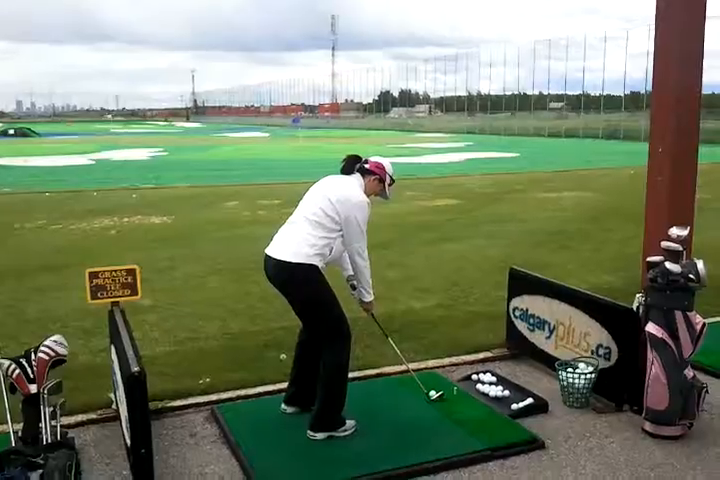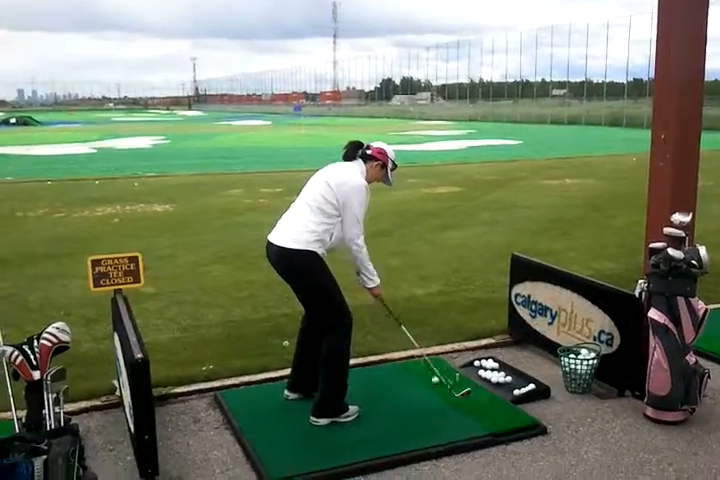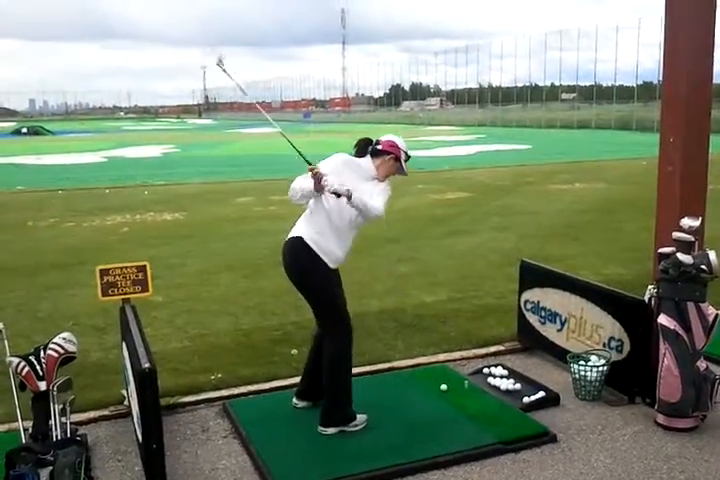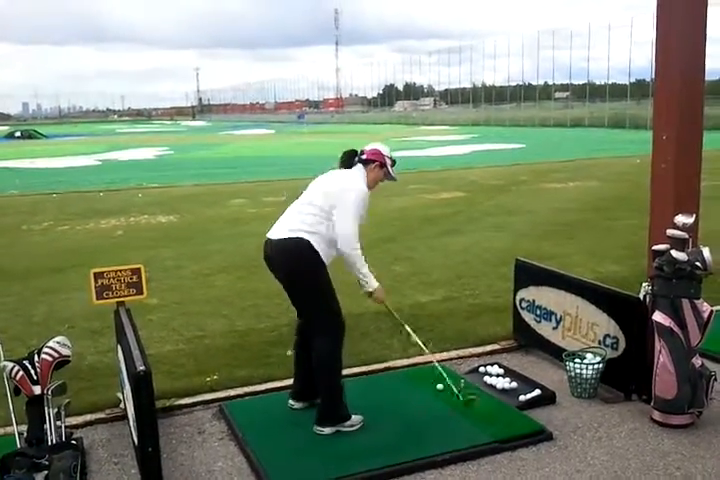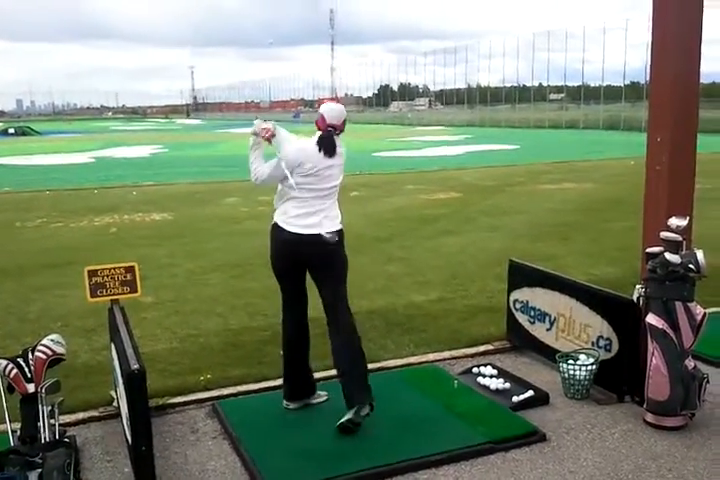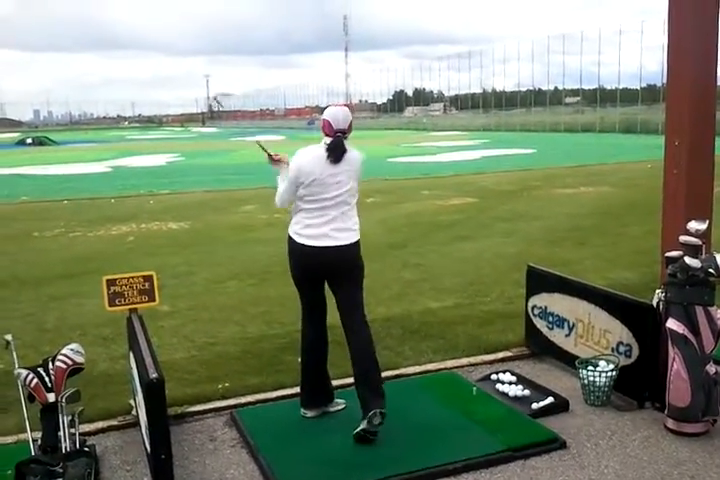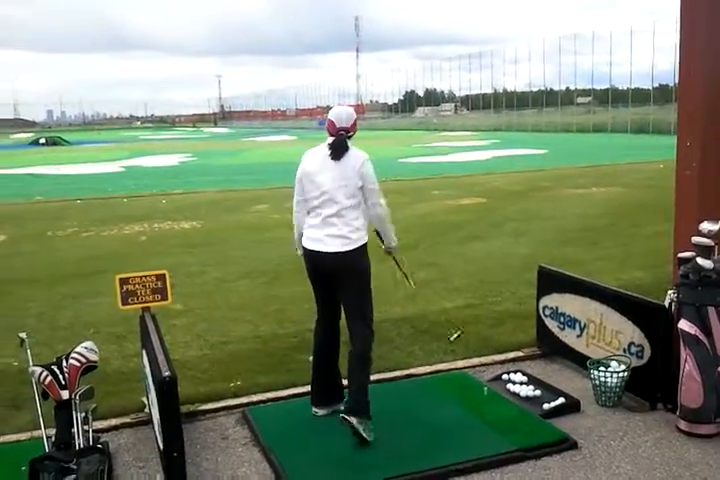
dt=0.5s
person 1, frame 1
left shoulder: (333, 182)
right shoulder: (357, 200)
right elbow: (358, 252)
left wrist: (350, 279)
right wrist: (366, 295)
left hip: (275, 259)
right hip: (298, 268)
left knee: (315, 326)
right knee: (337, 335)
left ankle: (298, 398)
right ankle: (326, 422)
person 1, frame 2
left shoulder: (339, 170)
right shoulder: (356, 184)
left elbow: (342, 230)
right elbow: (354, 238)
left wrist: (361, 271)
right wrist: (371, 280)
left hip: (279, 246)
right hip: (298, 253)
left knee: (318, 313)
right knee: (338, 321)
left ankle: (301, 384)
right ankle: (328, 407)
person 1, frame 3
left shoulder: (382, 187)
right shoulder: (342, 163)
left elbow: (374, 210)
right elbow: (295, 194)
left wrist: (344, 191)
right wrist: (315, 184)
left hip: (328, 260)
right hip: (303, 251)
left knee: (331, 323)
right knee: (339, 328)
left ankle: (308, 392)
right ankle: (336, 416)
person 1, frame 4
left shoulder: (351, 185)
right shoulder: (351, 187)
left elbow: (348, 236)
right elbow: (345, 242)
left wrist: (363, 276)
right wrist: (369, 282)
left hip: (279, 247)
right hip: (296, 250)
left knee: (311, 319)
right knee: (330, 327)
left ankle: (303, 392)
right ankle: (331, 416)
person 1, frame 5
left shoulder: (296, 150)
right shoulder: (338, 151)
left elbow: (260, 177)
left wrist: (258, 139)
right wrist: (272, 131)
left hip: (287, 238)
right hip: (327, 240)
left knee: (294, 313)
right knee: (339, 314)
left ankle: (297, 392)
right ankle: (359, 398)
person 1, frame 6
left shoulder: (304, 159)
right shoulder: (356, 159)
left elbow: (283, 202)
left wrist: (282, 169)
right wrist: (290, 162)
left hip: (304, 249)
right hip: (344, 250)
left knee: (312, 321)
right knee: (355, 323)
left ankle: (314, 399)
right ankle: (373, 404)
person 1, frame 7
left shoulder: (309, 159)
right shoulder: (359, 159)
left elbow: (299, 209)
right elbow: (377, 207)
left wrist: (301, 244)
right wrist: (390, 241)
left hip: (315, 251)
right hip: (349, 253)
left knee: (326, 321)
right knee: (360, 327)
left ankle: (324, 397)
right ankle: (357, 409)
